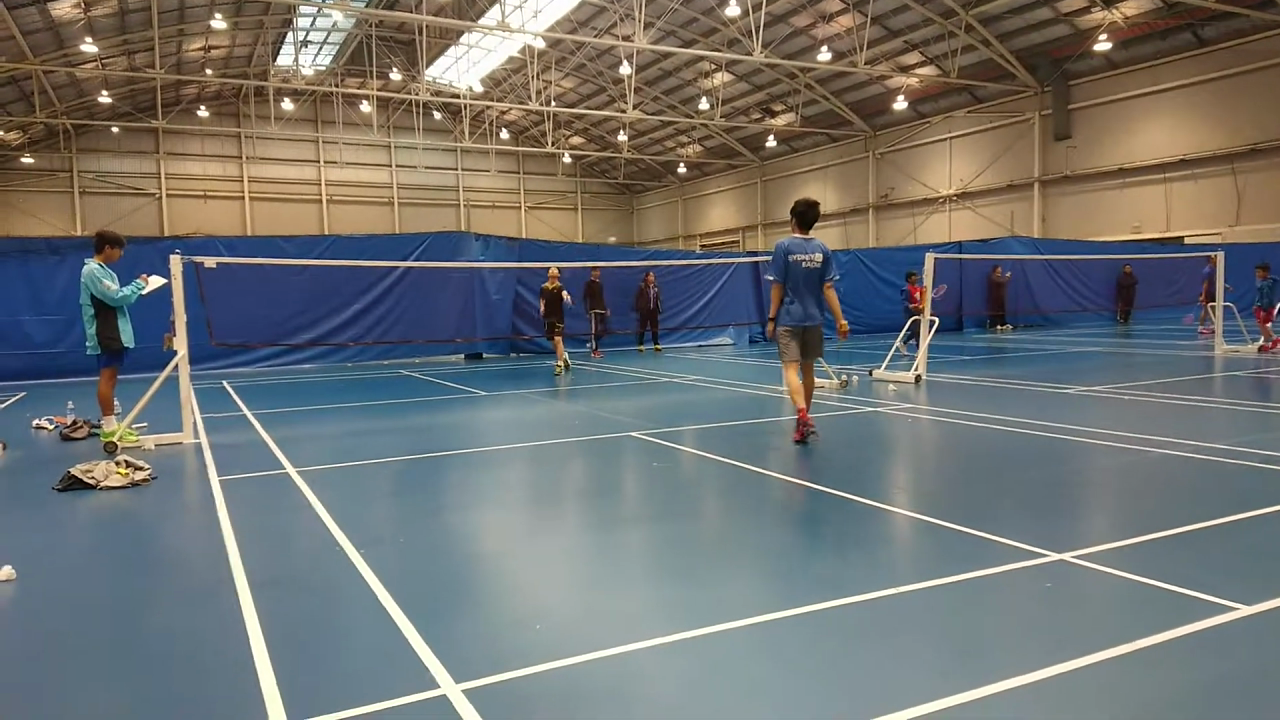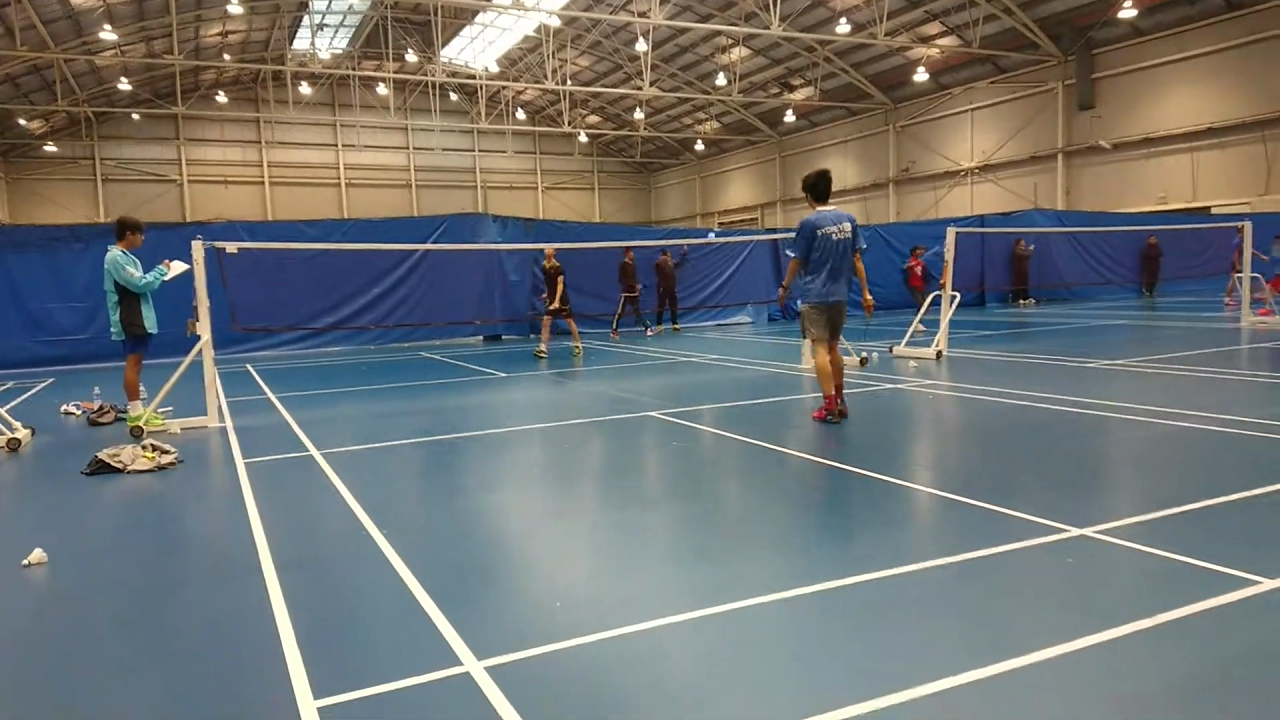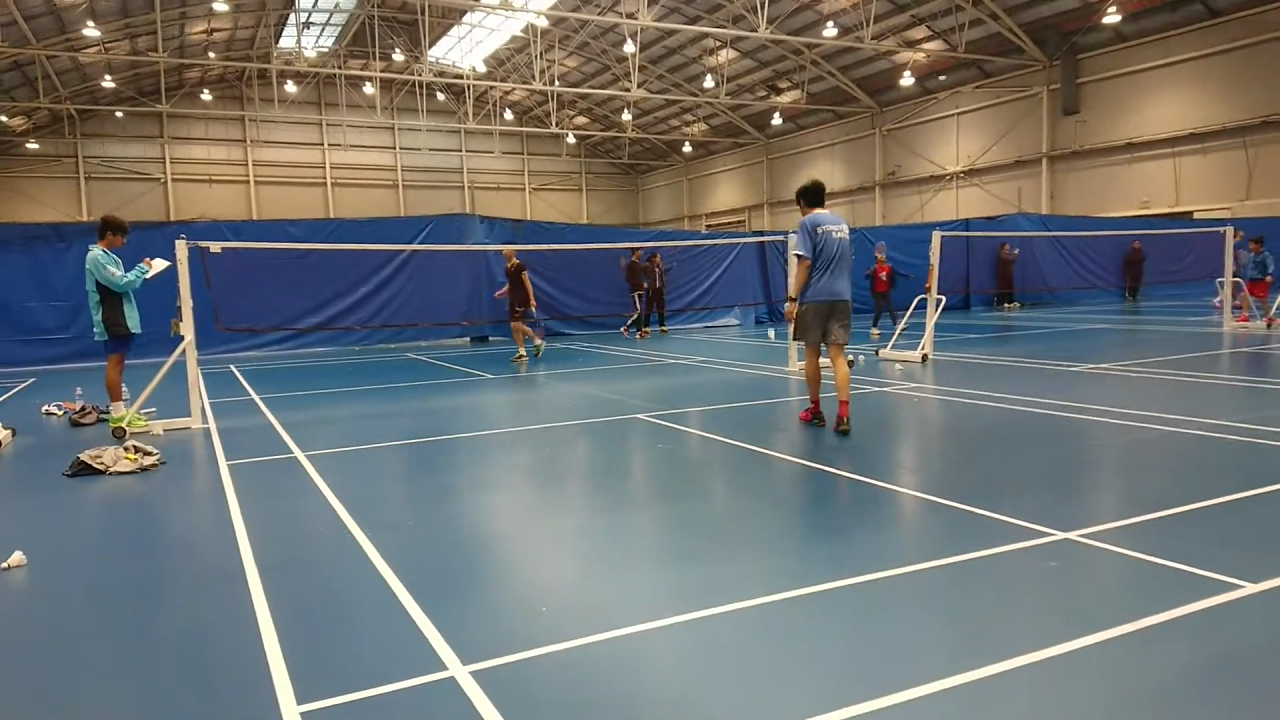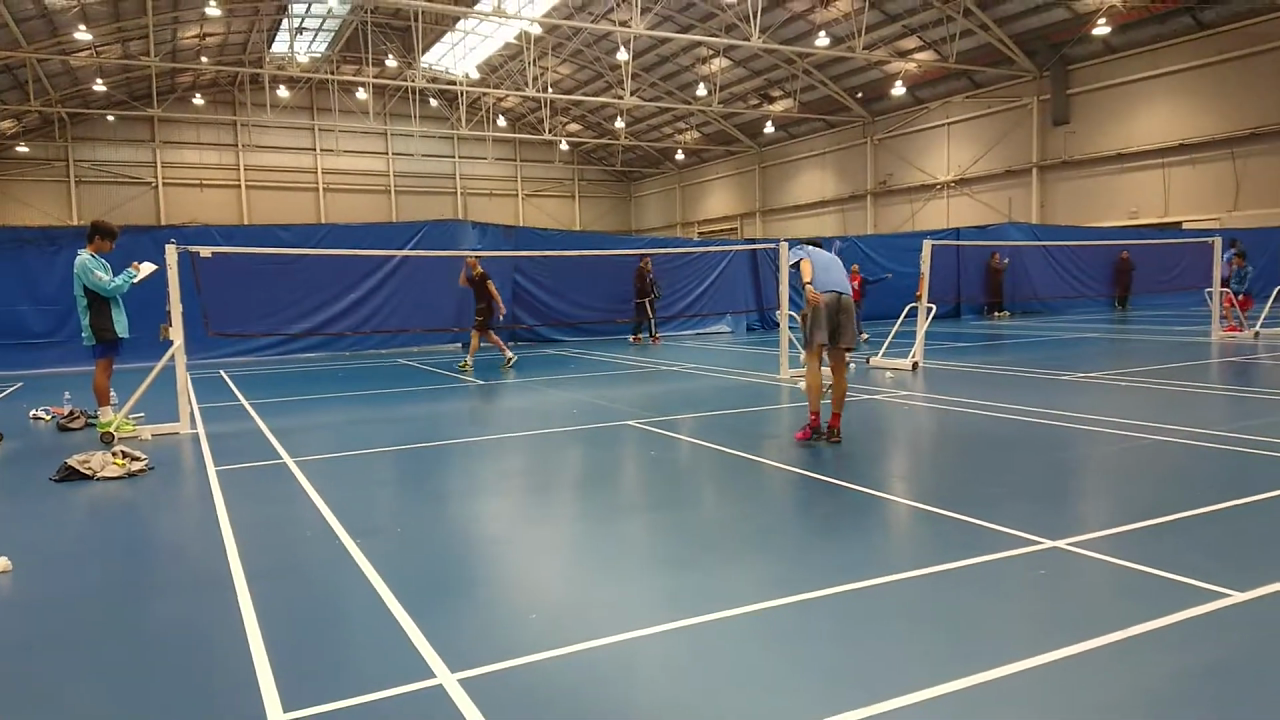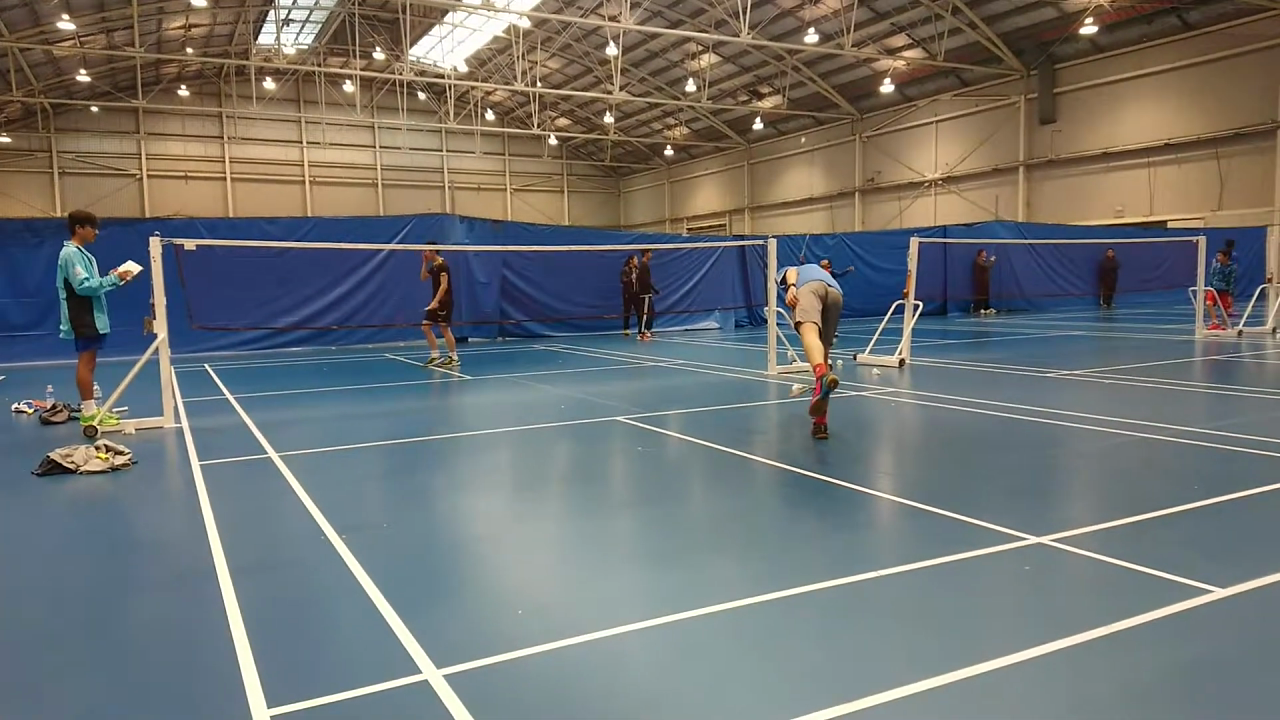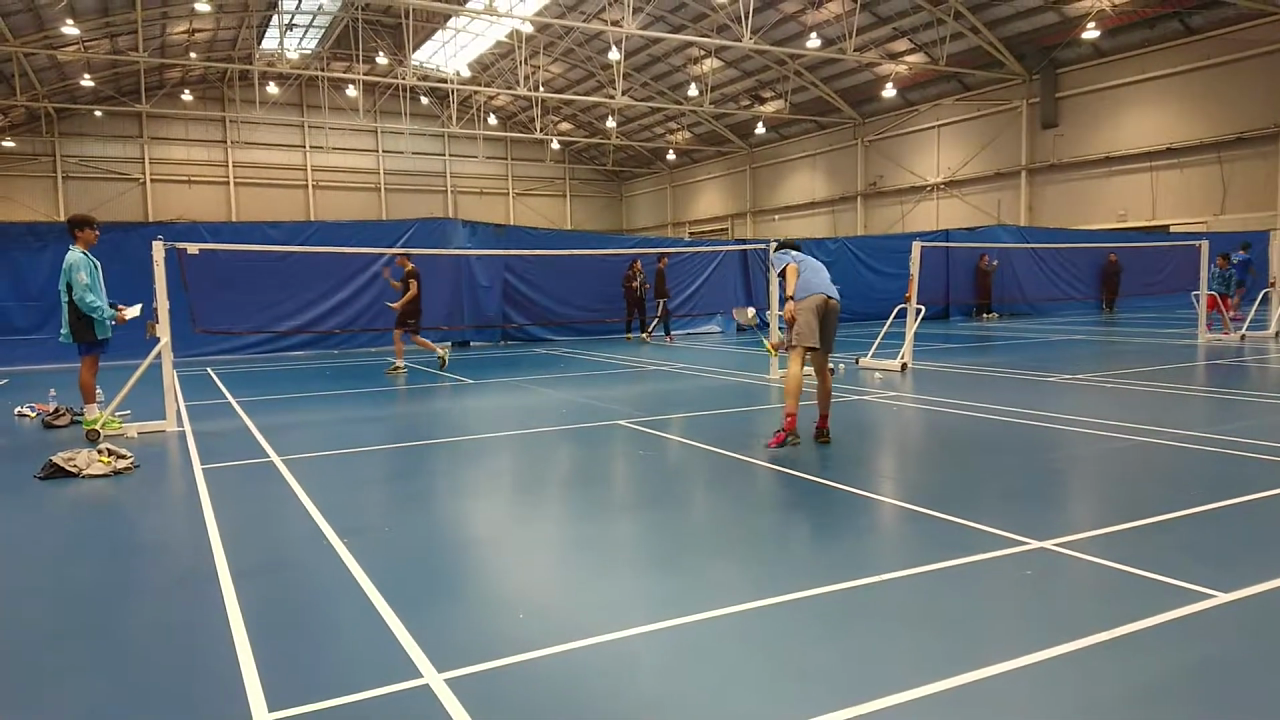
dt=0.3s
person 1, frame 1
left shoulder: (783, 247)
right shoulder: (823, 250)
left elbow: (777, 287)
right elbow: (828, 288)
left wrist: (771, 319)
right wrist: (840, 319)
left hip: (788, 319)
right hip: (813, 319)
left knee: (791, 370)
right knee: (808, 368)
left ankle: (804, 418)
right ankle: (804, 419)
person 1, frame 2
left shoulder: (809, 223)
right shoulder: (848, 220)
left elbow: (797, 261)
right elbow: (857, 260)
left wrist: (785, 286)
right wrist: (865, 292)
left hip: (815, 296)
right hip: (840, 294)
left knee: (820, 349)
right knee: (833, 346)
left ankle: (830, 406)
right ankle: (839, 398)
person 1, frame 3
left shoulder: (808, 223)
right shoulder: (842, 224)
left elbow: (805, 263)
left wrist: (793, 299)
left hip: (814, 297)
right hip: (842, 297)
left knee: (812, 354)
right knee: (838, 356)
left ankle: (815, 410)
right ankle: (843, 414)
person 1, frame 4
left shoulder: (800, 250)
right shoulder: (832, 257)
left elbow: (805, 262)
left wrist: (807, 283)
left hip: (820, 291)
right hip: (845, 294)
left knee: (813, 358)
right knee: (839, 364)
left ankle: (814, 421)
right ankle: (834, 426)
person 1, frame 5
left shoulder: (787, 272)
left elbow: (793, 270)
left wrist: (791, 286)
right wrist: (822, 360)
left hip: (809, 287)
right hip: (835, 292)
left knee: (809, 332)
right knee: (823, 354)
left ankle: (822, 379)
person 1, frame 6
left shoulder: (780, 255)
right shoulder: (814, 262)
left elbow: (792, 269)
left wrist: (789, 299)
right wrist: (787, 340)
left hip: (807, 297)
right hip: (832, 299)
left knee: (795, 360)
right knee: (822, 368)
left ankle: (789, 427)
right ankle: (823, 428)
person 2, frame 1
left shoulder: (101, 270)
right shoulder: (93, 271)
left elbow: (113, 298)
right elbow: (116, 297)
left wrist: (136, 289)
right wrist: (139, 284)
left hip: (114, 333)
right hip: (106, 334)
left knee: (110, 379)
right knee: (107, 379)
left ankle: (111, 425)
right ankle: (108, 429)
person 2, frame 2
left shoulder: (124, 257)
right shoulder: (116, 258)
left elbow: (137, 284)
right elbow: (139, 284)
left wrist: (159, 274)
right wrist: (161, 270)
left hip: (137, 318)
right hip: (130, 321)
left knee: (136, 364)
right knee: (133, 364)
left ankle: (137, 409)
right ankle: (135, 413)
person 2, frame 3
left shoulder: (106, 256)
right shoulder: (97, 257)
right elbow: (121, 283)
left wrist: (141, 274)
right wrist: (142, 268)
left hip: (120, 318)
right hip: (113, 320)
left knee: (118, 364)
right knee: (115, 364)
left ankle: (119, 410)
right ankle: (117, 414)
person 2, frame 4
left shoulder: (95, 261)
right shoulder: (85, 262)
right elbow: (108, 288)
left wrist: (128, 277)
right wrist: (130, 272)
left hip: (109, 324)
right hip: (101, 325)
left knee: (106, 369)
right knee: (103, 369)
left ankle: (107, 414)
right ankle: (105, 419)
person 2, frame 5
left shoulder: (80, 253)
right shoulder: (71, 254)
right elbow: (82, 286)
left wrist: (112, 278)
right wrist: (113, 279)
left hip: (92, 317)
right hip: (82, 319)
left knee: (89, 363)
right knee: (86, 362)
left ankle: (91, 408)
right ankle: (88, 412)
person 2, frame 6
left shoulder: (84, 257)
right shoulder: (77, 259)
right elbow: (81, 296)
left wrist: (112, 307)
right wrist: (107, 315)
left hip: (92, 322)
right hip: (86, 323)
left knee: (92, 366)
right knee: (89, 366)
left ankle: (93, 412)
right ankle: (91, 416)
